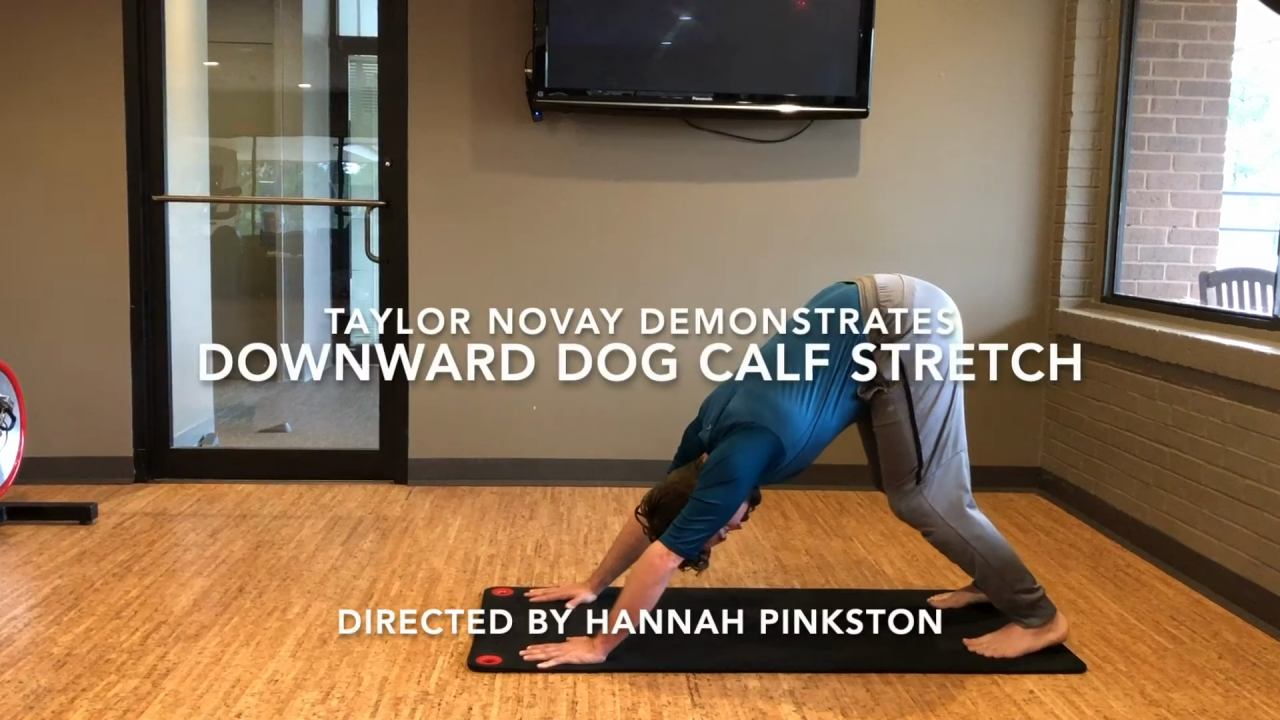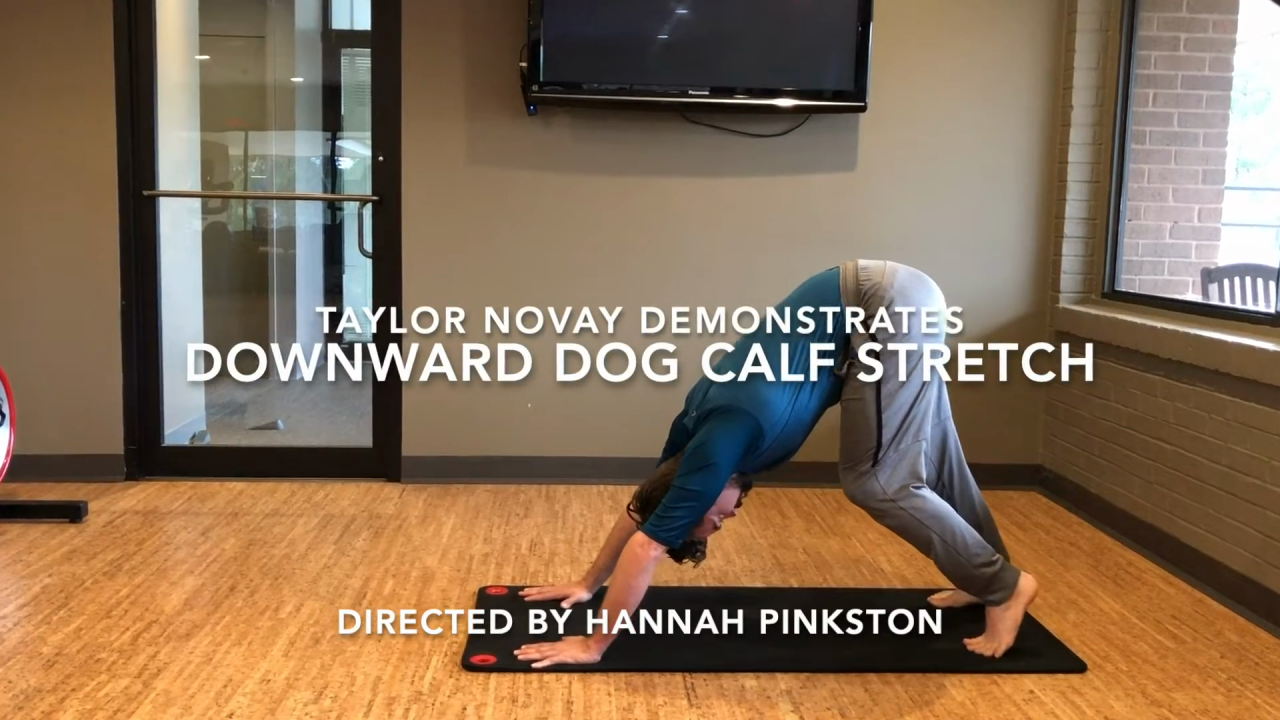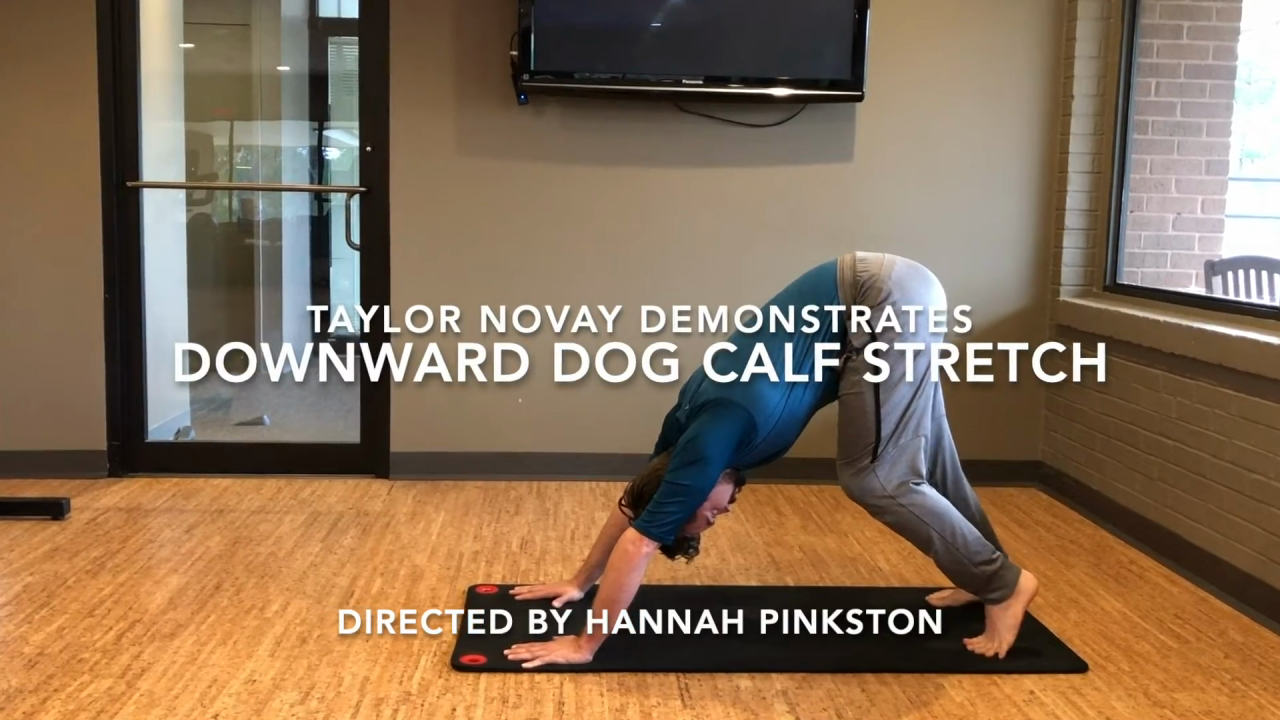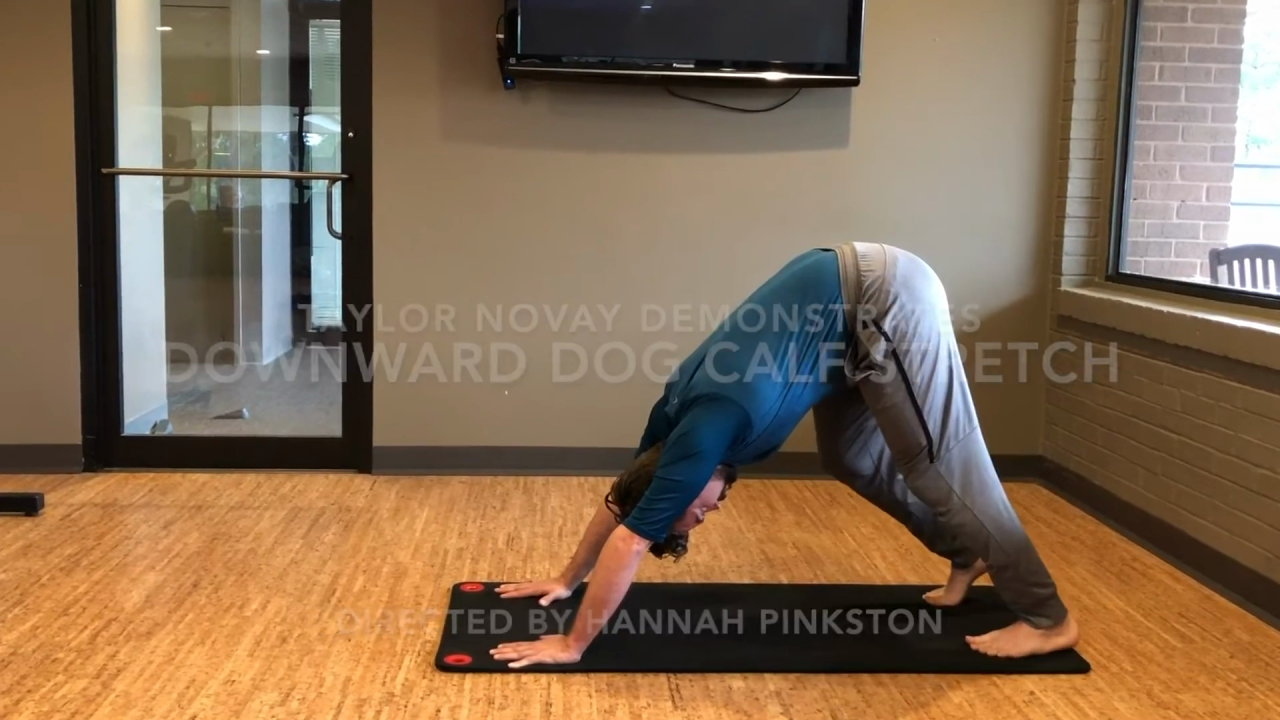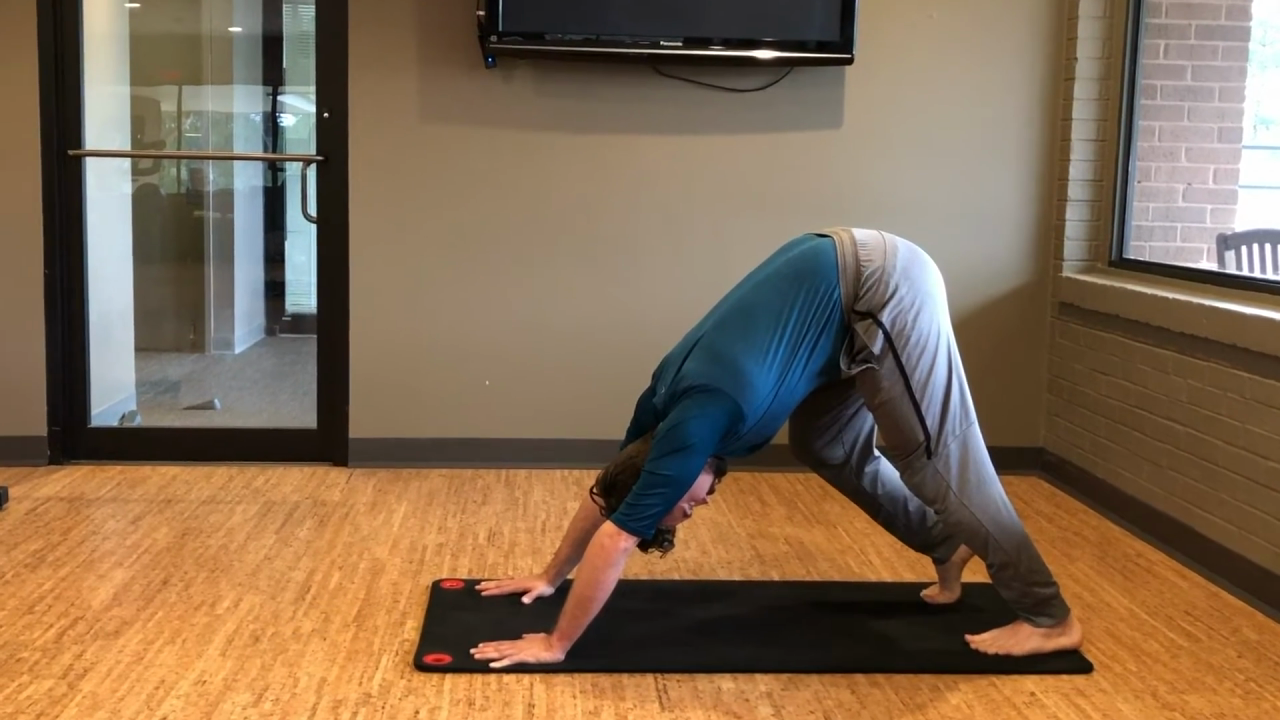
dt=1s
person 1, frame 1
left shoulder: (737, 458)
right shoulder: (708, 432)
left elbow: (661, 557)
right elbow: (651, 512)
left wrist: (599, 646)
right wrist: (593, 585)
left hip: (904, 325)
right hip: (881, 314)
left knee: (921, 496)
right knee: (899, 479)
left ankle: (1036, 616)
right ankle: (993, 580)
person 1, frame 2
left shoulder: (717, 447)
right shoulder: (698, 424)
left elbow: (645, 545)
right elbow: (643, 506)
left wrist: (593, 644)
right wrist: (588, 584)
left hip: (885, 305)
right hip: (885, 300)
left knee: (877, 482)
right knee: (933, 464)
left ankle: (1003, 587)
right ankle: (986, 575)
person 1, frame 3
left shoulder: (710, 442)
right shoulder: (691, 420)
left elbow: (638, 543)
right elbow: (635, 503)
left wrist: (585, 644)
right wrist: (580, 582)
left hip: (886, 298)
right hip: (882, 293)
left knee: (875, 478)
right knee: (924, 464)
left ankle: (1003, 584)
right ankle: (983, 573)
person 1, frame 4
left shoulder: (704, 432)
right shoulder: (678, 410)
left elbow: (628, 542)
right elbow: (620, 499)
left wrist: (572, 644)
right wrist: (566, 580)
left hip: (885, 299)
right hip: (855, 289)
left knee: (939, 467)
right knee: (854, 460)
left ankle: (1046, 618)
right ankle: (968, 554)
person 1, frame 5
left shoulder: (694, 425)
right shoulder: (665, 400)
left elbow: (615, 538)
right elbow: (606, 492)
left wrist: (554, 644)
right wrist: (549, 577)
left hip: (882, 288)
right hip: (845, 276)
left knee: (935, 461)
right knee: (828, 450)
left ankle: (1048, 618)
right ankle: (949, 546)
